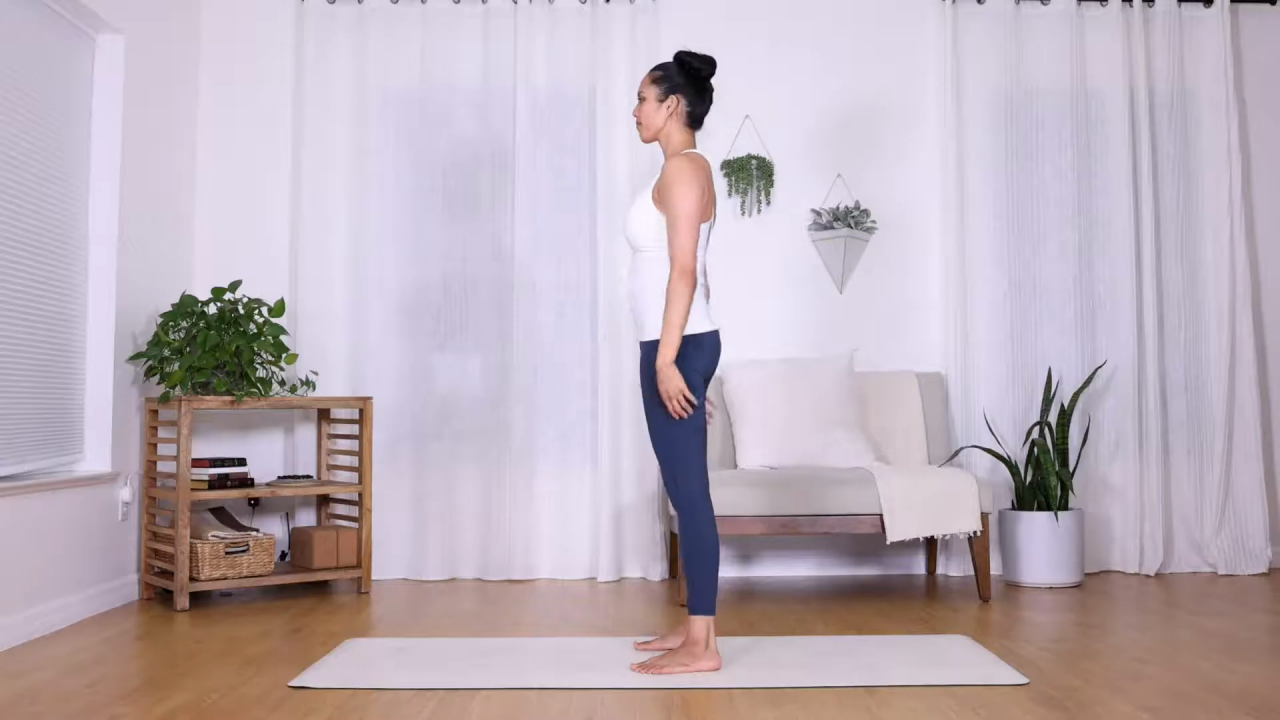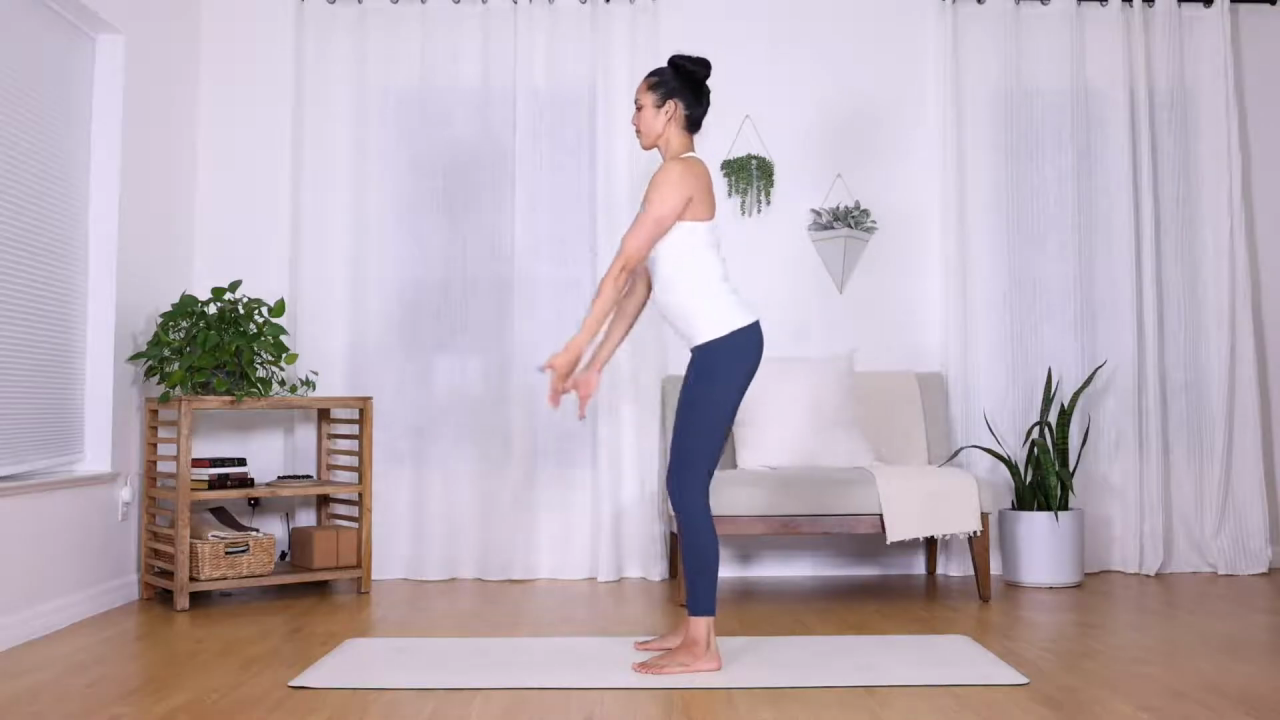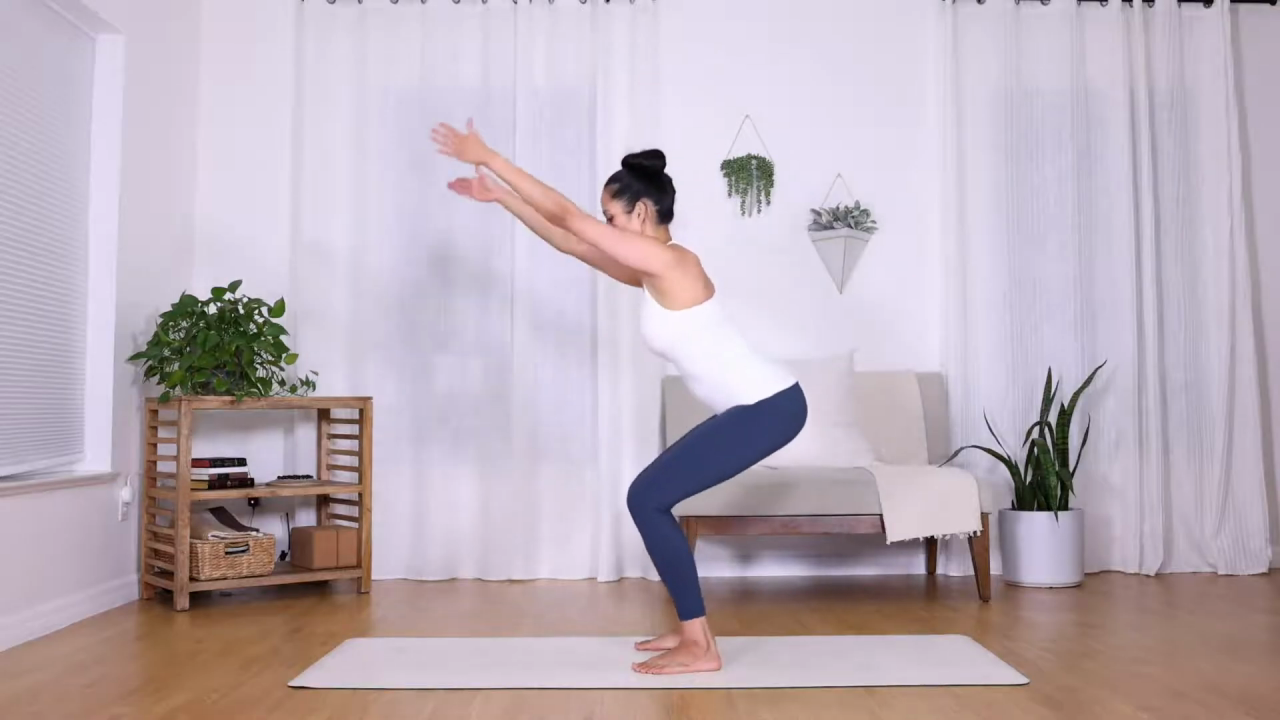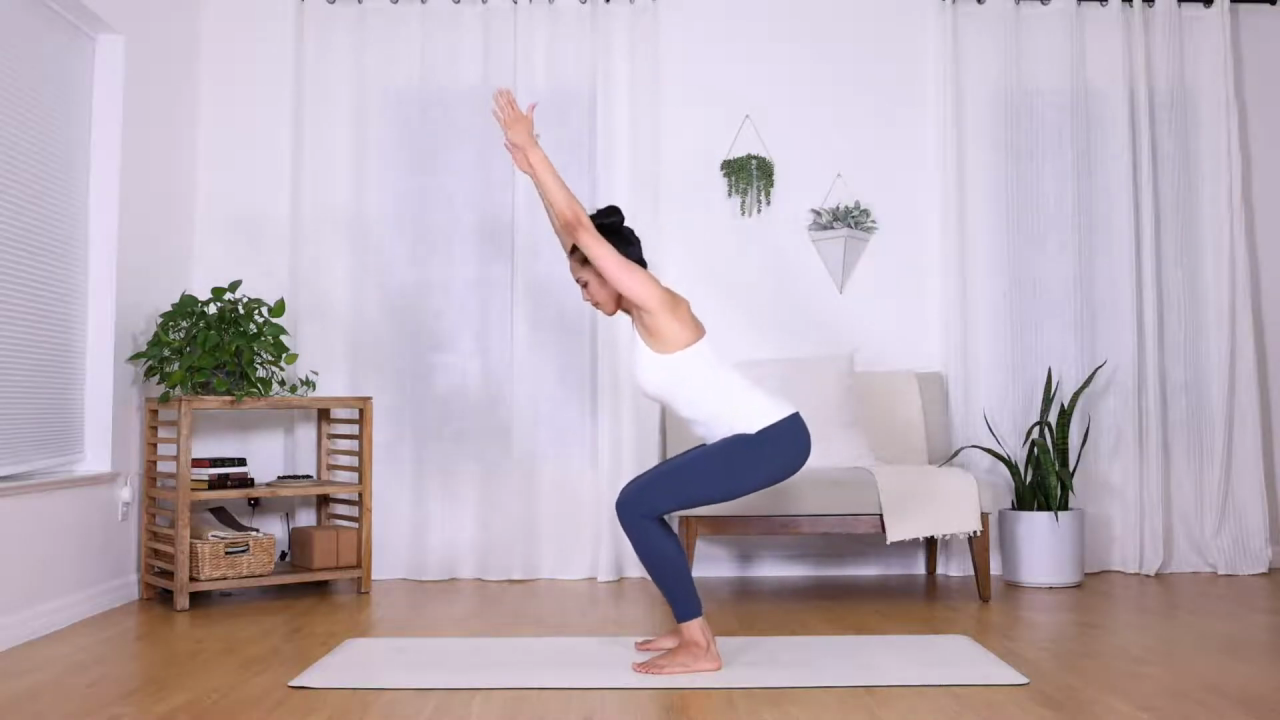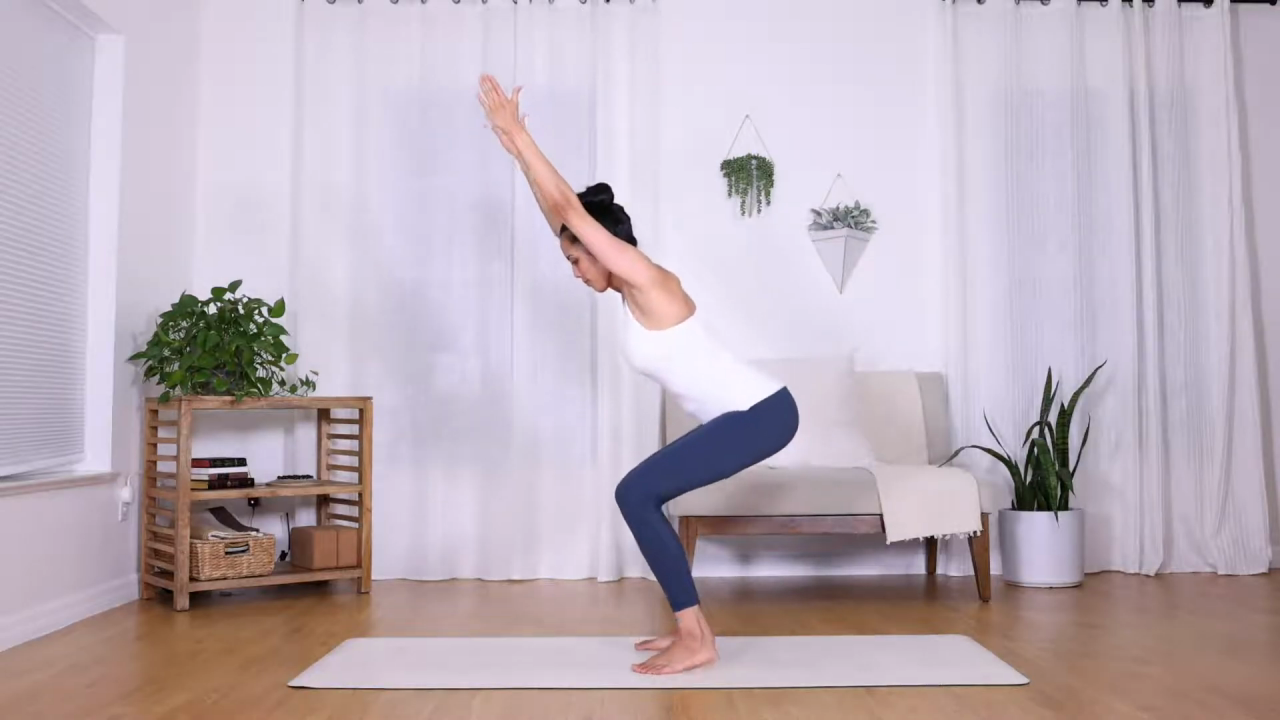
dt=1s
person 1, frame 1
left shoulder: (682, 170)
right shoulder: (684, 171)
left elbow: (683, 272)
left wrist: (666, 359)
left hip: (677, 347)
right hip: (678, 345)
left knee: (689, 493)
right knee: (684, 492)
left ankle: (702, 646)
right ankle: (695, 626)
person 1, frame 2
left shoulder: (677, 172)
right shoulder: (680, 175)
left elbow: (624, 267)
right elbow: (643, 283)
left wrist: (575, 346)
right wrist: (596, 361)
left hip: (724, 345)
right hip: (720, 345)
left knee: (687, 489)
right knee: (686, 488)
left ankle: (701, 646)
right ankle: (694, 629)
person 1, frame 3
left shoulder: (669, 261)
right shoulder: (655, 270)
left elbow: (568, 217)
right elbow: (570, 239)
left wrist: (488, 157)
right wrist: (500, 196)
left hip: (767, 407)
right hip: (759, 405)
left knee: (647, 499)
right knee: (650, 498)
left ankle: (700, 647)
right ankle: (691, 629)
person 1, frame 4
left shoulder: (657, 305)
right shoulder: (646, 311)
left elbow: (581, 227)
right elbow: (575, 238)
left wrist: (532, 150)
right wrist: (532, 172)
left hip: (772, 441)
right hip: (761, 437)
left knee: (635, 506)
right knee: (642, 505)
left ankle: (698, 647)
right ankle: (692, 629)
person 1, frame 5
left shoulder: (647, 280)
right shoulder: (634, 290)
left elbow: (570, 209)
right elbow: (561, 217)
left wrist: (517, 132)
right wrist: (518, 153)
left hip: (760, 415)
right hip: (747, 415)
left knee: (634, 493)
right knee: (642, 497)
left ankle: (695, 637)
right ankle: (689, 626)
